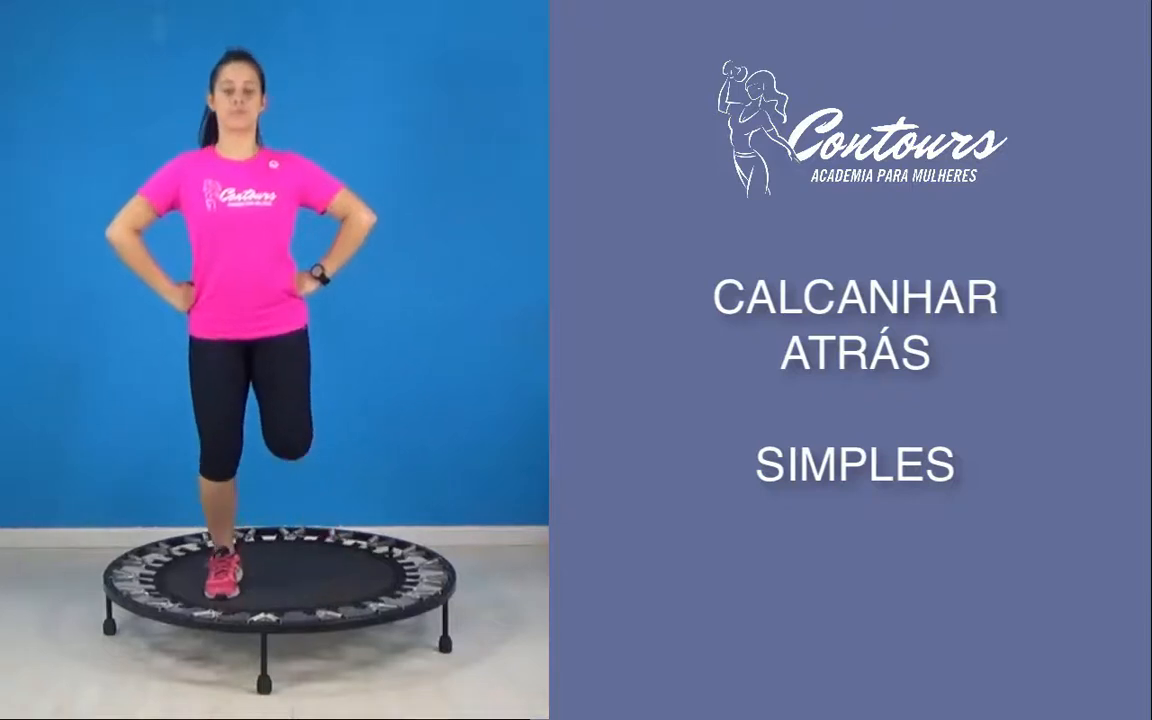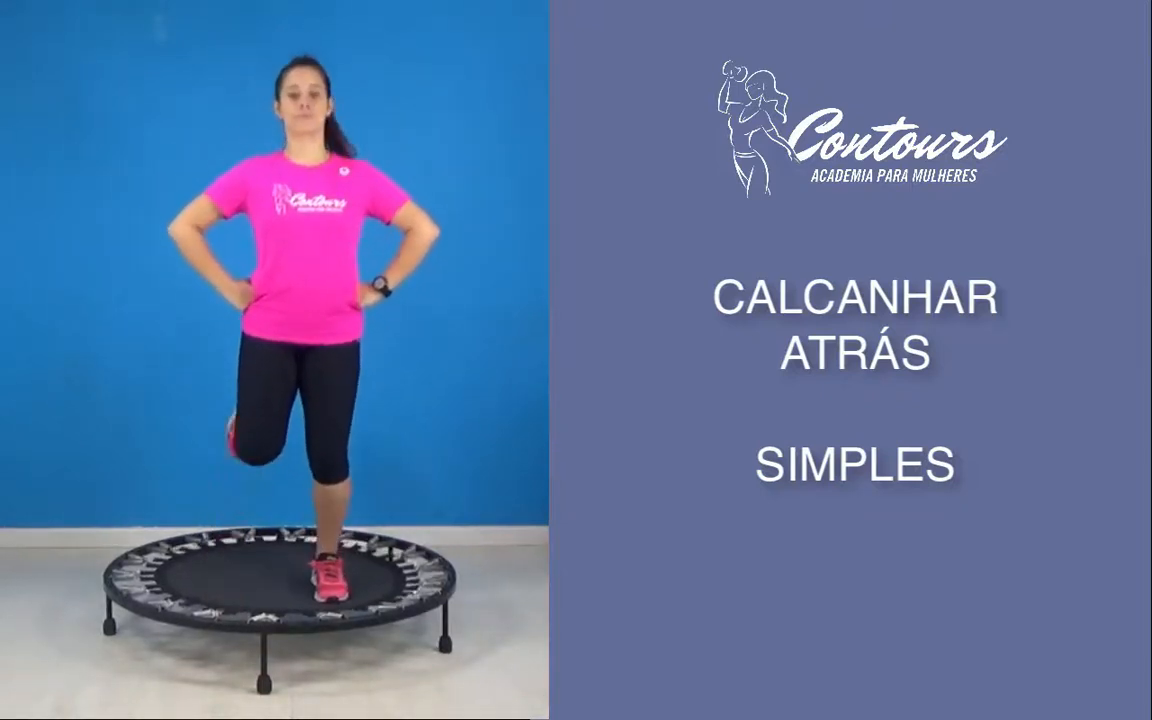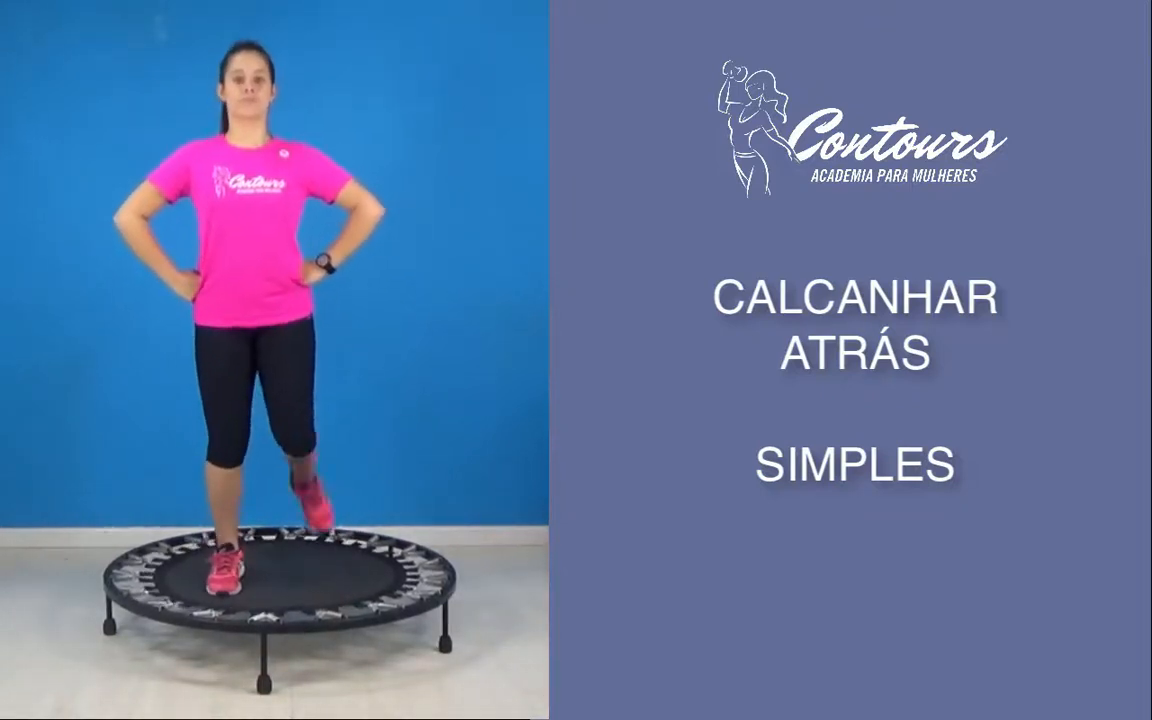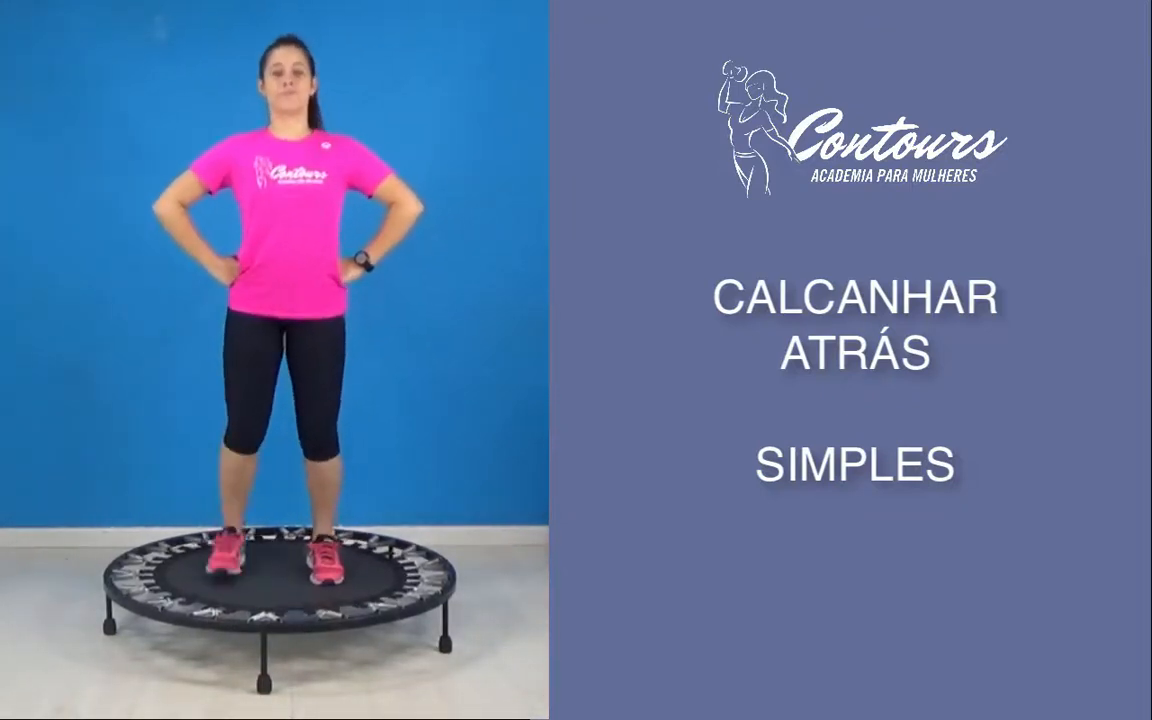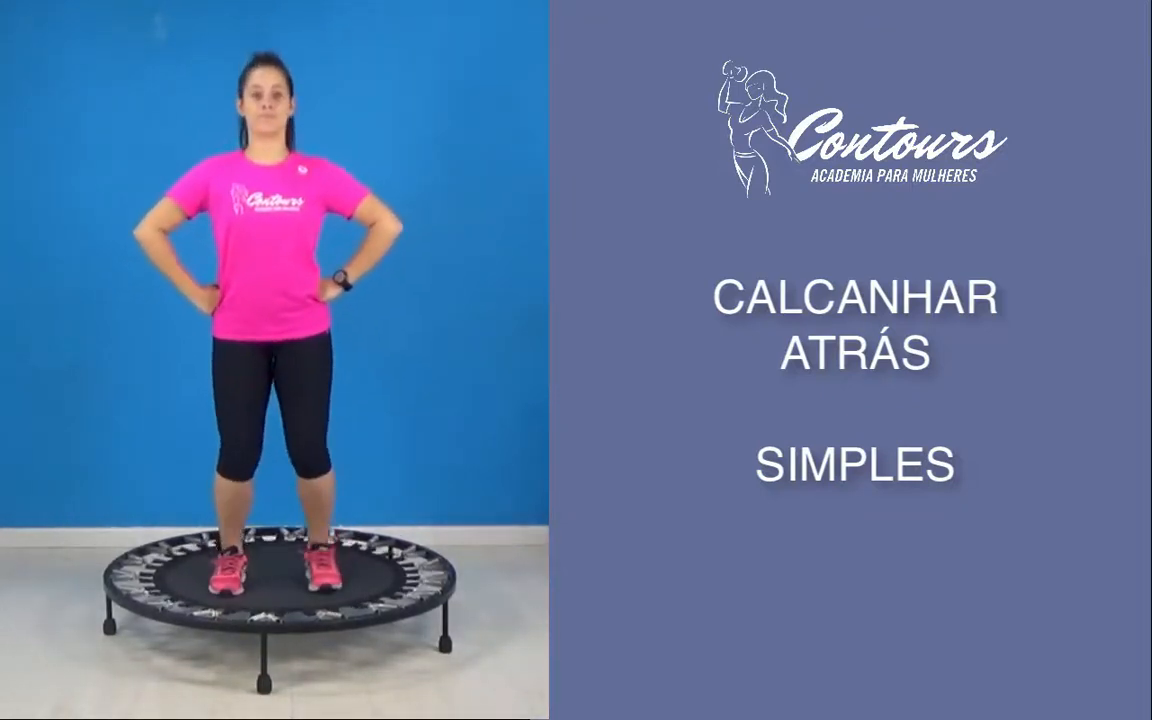
dt=1s
person 1, frame 1
left shoulder: (291, 169)
right shoulder: (184, 170)
left elbow: (361, 217)
right elbow: (121, 231)
left wrist: (318, 275)
right wrist: (170, 290)
left hip: (282, 330)
right hip: (212, 335)
left knee: (290, 441)
right knee: (219, 453)
left ankle: (284, 423)
right ankle: (223, 555)
person 1, frame 2
left shoulder: (359, 177)
right shoulder: (252, 174)
left elbow: (424, 231)
right elbow: (183, 228)
left wrist: (379, 287)
right wrist: (229, 287)
left hip: (336, 339)
right hip: (267, 335)
left knee: (329, 458)
right knee: (259, 446)
left ankle: (328, 558)
right ankle: (247, 419)
person 1, frame 3
left shoulder: (300, 160)
right shoulder: (194, 158)
left elbow: (369, 209)
right elbow: (128, 217)
left wrist: (323, 266)
right wrist: (176, 279)
left hip: (288, 319)
right hip: (219, 323)
left knee: (294, 433)
right knee: (225, 441)
left ankle: (308, 483)
right ankle: (227, 551)
person 1, frame 4
left shoulder: (342, 152)
right shoulder: (236, 151)
left elbow: (408, 206)
right elbow: (168, 206)
left wrist: (362, 262)
right wrist: (217, 265)
left hip: (321, 314)
right hip: (251, 312)
left knee: (319, 432)
right knee: (245, 428)
left ankle: (323, 542)
right ankle: (230, 533)
person 1, frame 5
left shoulder: (320, 175)
right shoulder: (213, 174)
left elbow: (386, 224)
right elbow: (150, 231)
left wrist: (341, 281)
right wrist: (196, 292)
left hip: (305, 334)
right hip: (236, 337)
left knee: (309, 451)
right knee: (238, 454)
left ankle: (321, 550)
right ankle: (230, 554)
